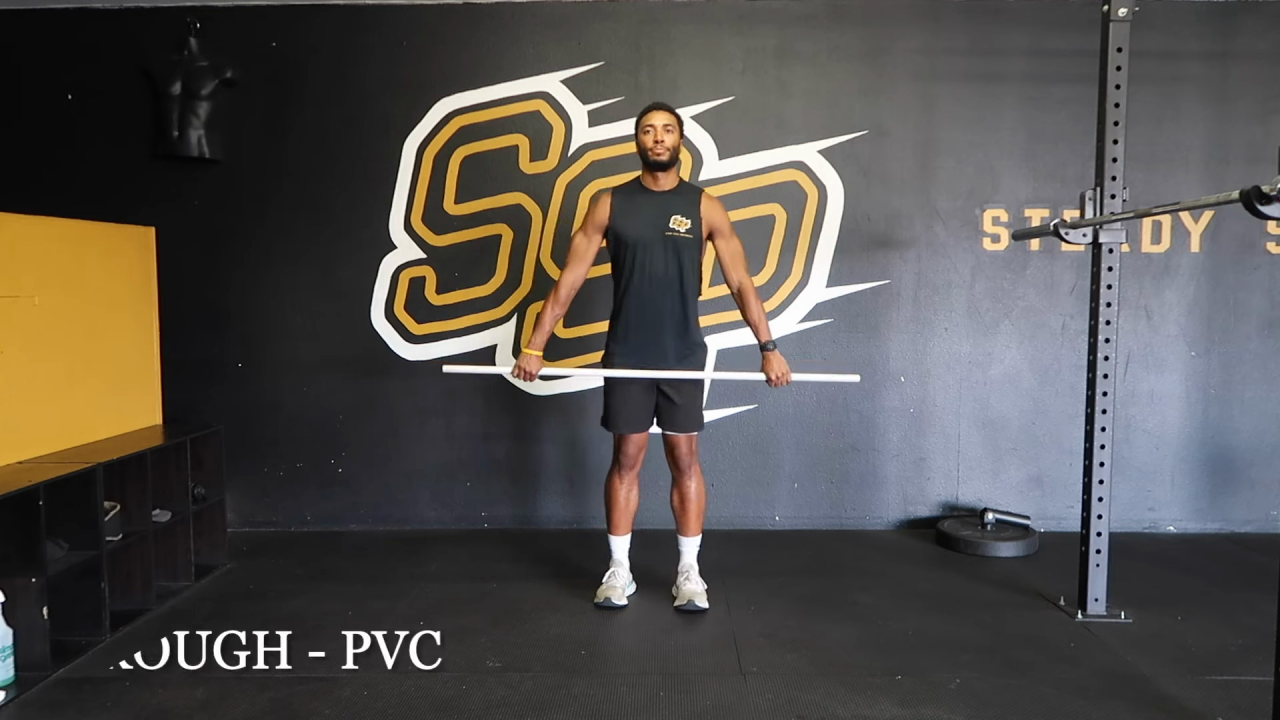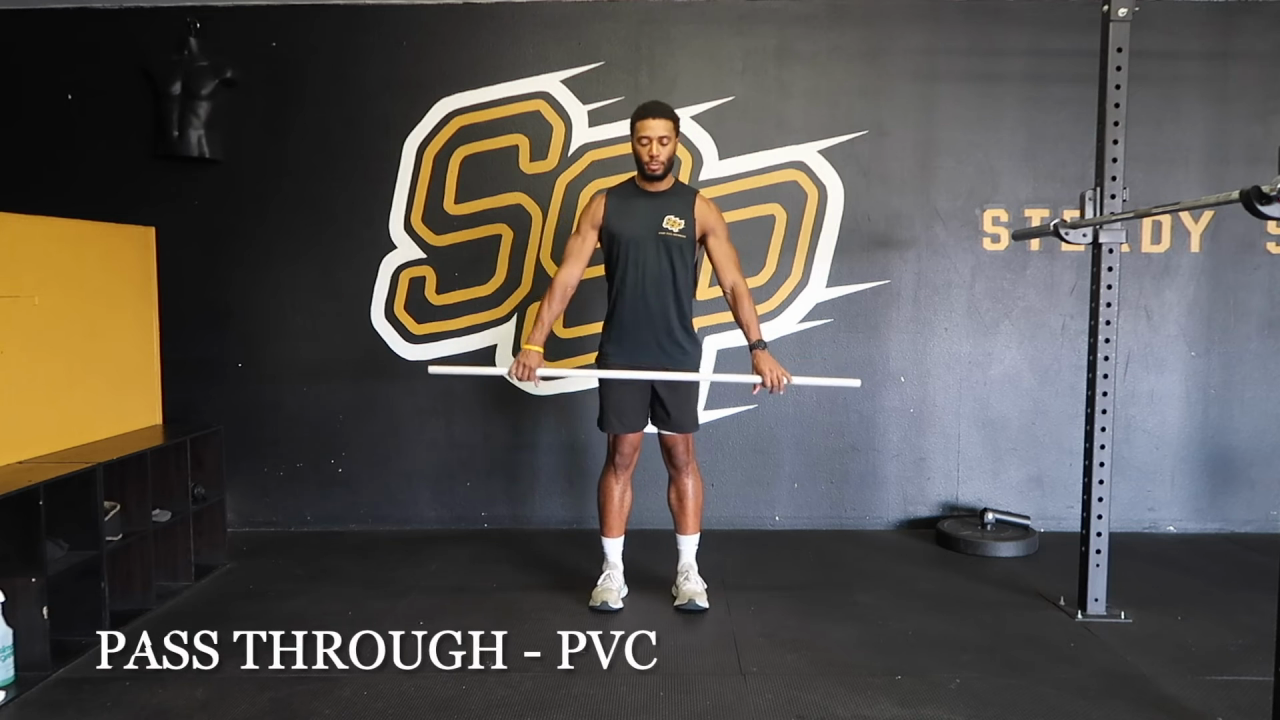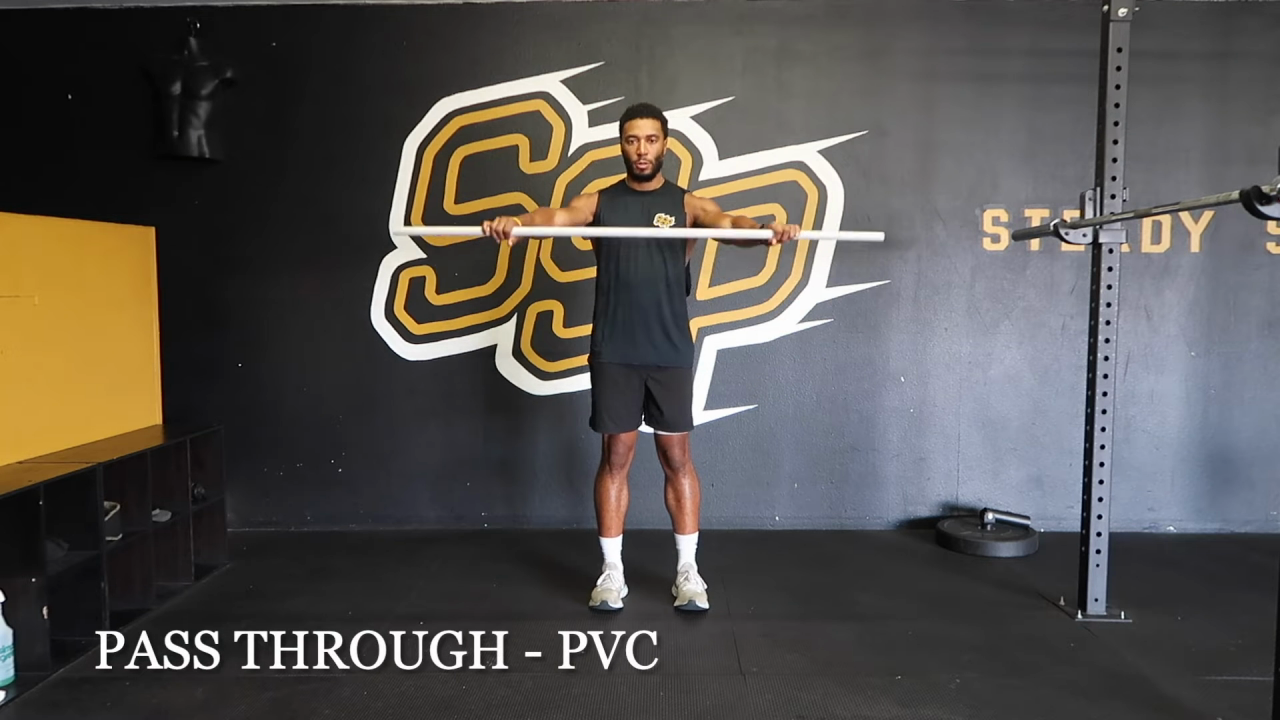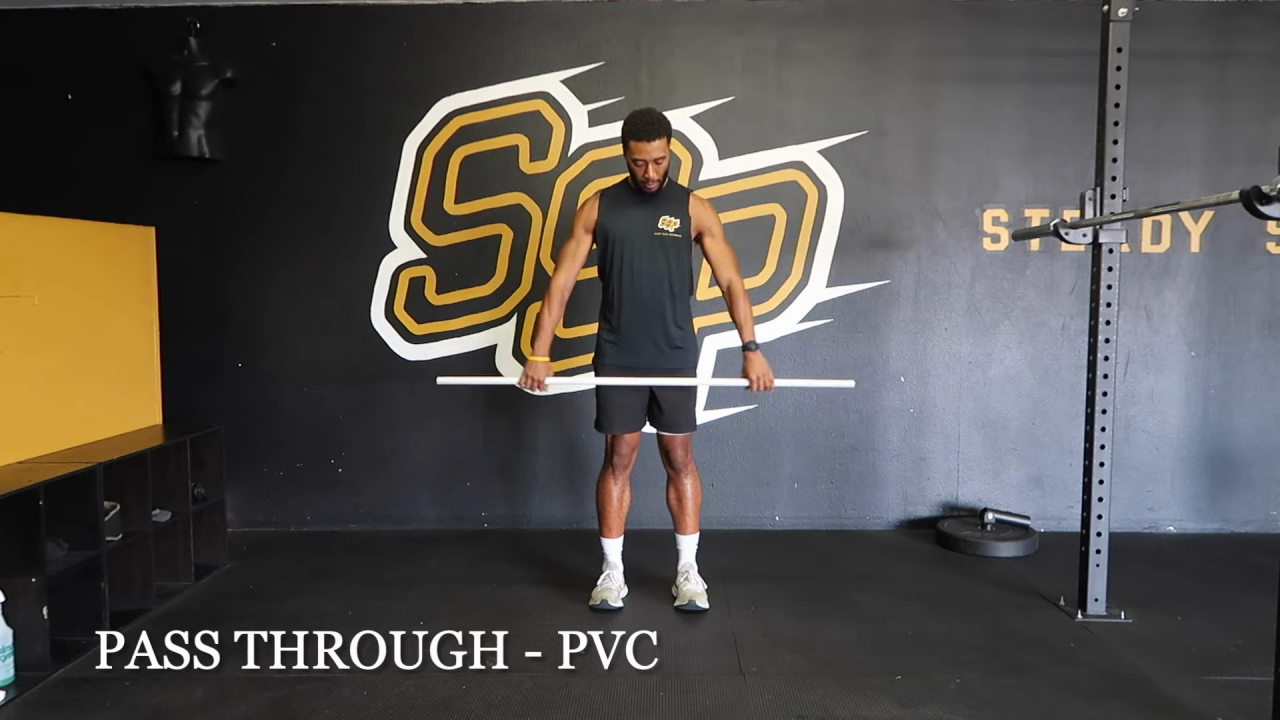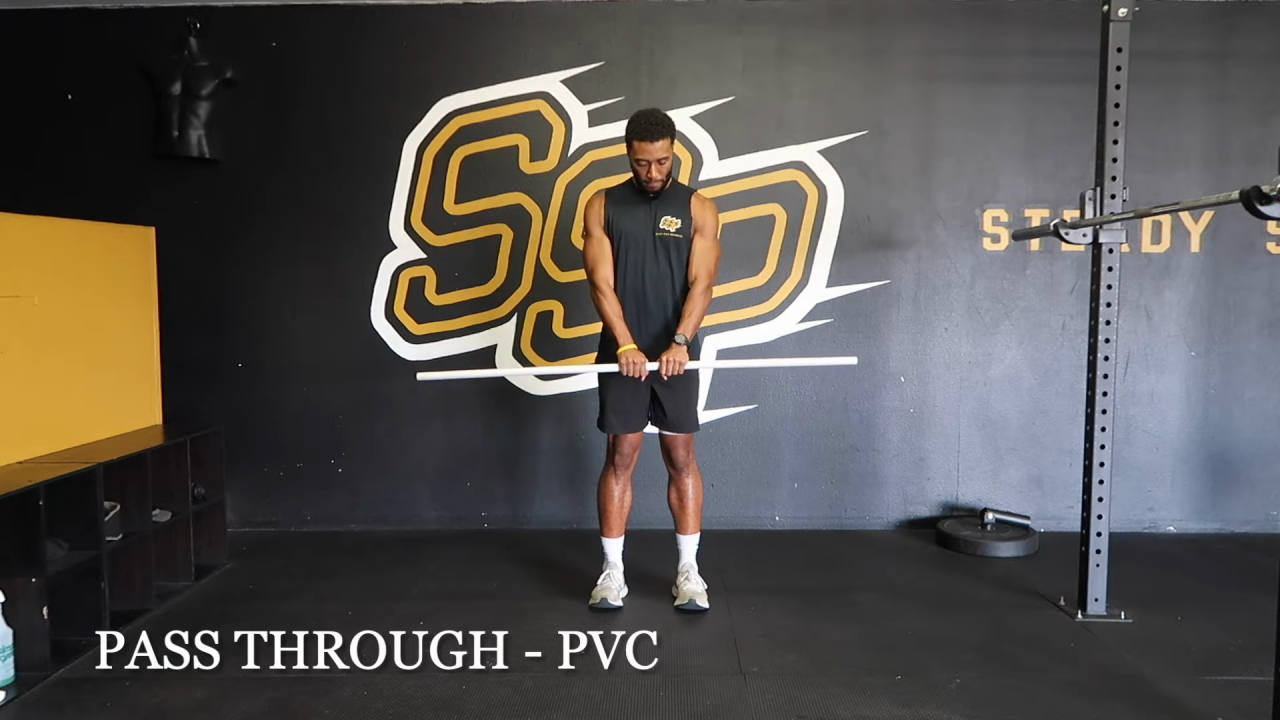
dt=0.7s
person 1, frame 1
left shoulder: (706, 206)
right shoulder: (610, 204)
left elbow: (740, 281)
right elbow: (569, 279)
left wrist: (768, 347)
right wrist: (535, 345)
left hip: (683, 354)
right hip: (626, 354)
left knee: (685, 459)
right knee: (625, 459)
left ankle: (689, 572)
right ankle: (619, 569)
person 1, frame 2
left shoulder: (699, 208)
right shoulder: (604, 204)
left elbow: (732, 281)
right elbow: (567, 276)
left wrist: (759, 348)
right wrist: (534, 342)
left hip: (678, 355)
right hip: (620, 354)
left knee: (681, 458)
right knee: (620, 458)
left ankle: (688, 570)
right ankle: (612, 572)
person 1, frame 3
left shoulder: (689, 203)
right shoulder: (598, 202)
left elbow: (729, 224)
right elbow: (555, 217)
left wrist: (766, 228)
right wrist: (515, 222)
left hip: (671, 353)
right hip: (614, 354)
left knee: (677, 459)
right knee: (615, 458)
left ankle: (687, 571)
right ankle: (612, 571)
person 1, frame 4
left shoulder: (695, 208)
right shoulder: (597, 207)
left elbow: (731, 281)
right elbow: (563, 280)
left wrist: (751, 348)
right wrist: (542, 350)
left hip: (675, 355)
right hip: (617, 357)
left knee: (680, 458)
right knee: (618, 458)
left ankle: (688, 571)
right ankle: (612, 571)
person 1, frame 5
left shoulder: (697, 207)
right shoulder: (602, 205)
left elbow: (701, 283)
right elbow: (602, 283)
left wrist: (679, 342)
right wrist: (626, 346)
left hip: (676, 353)
right hip: (622, 354)
left knee: (681, 458)
right knee: (620, 458)
left ankle: (688, 570)
right ankle: (612, 570)
